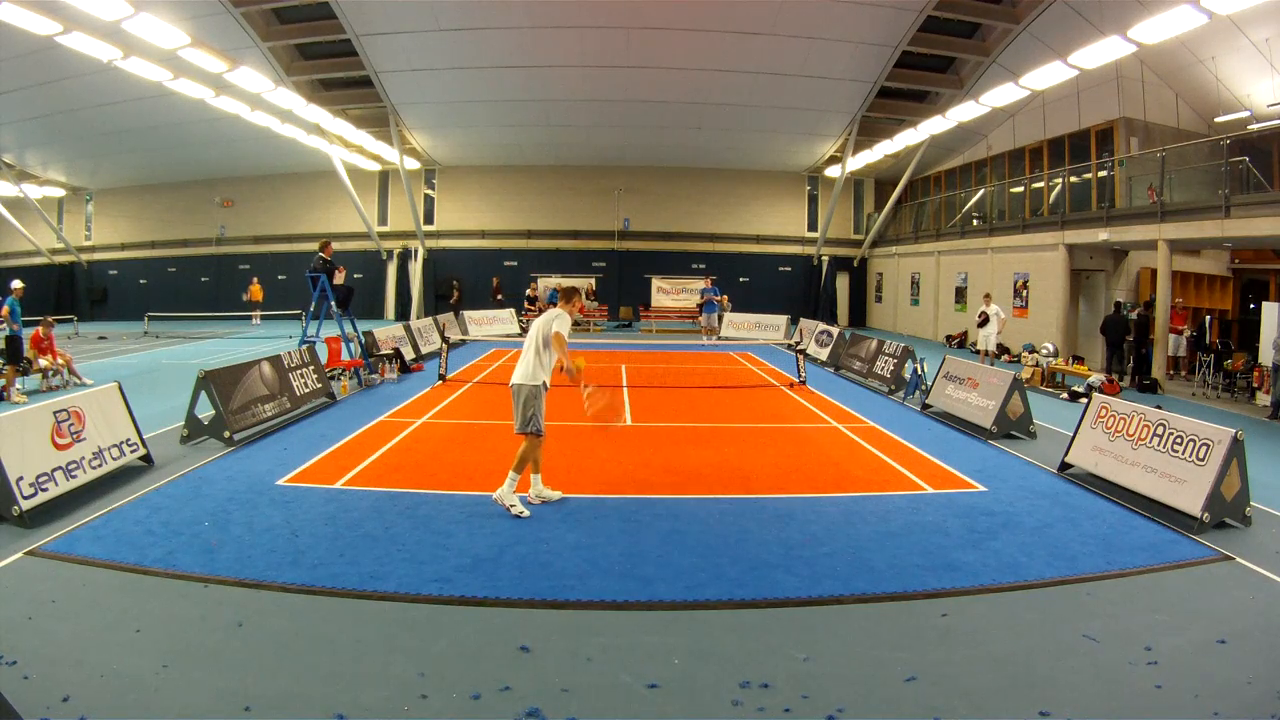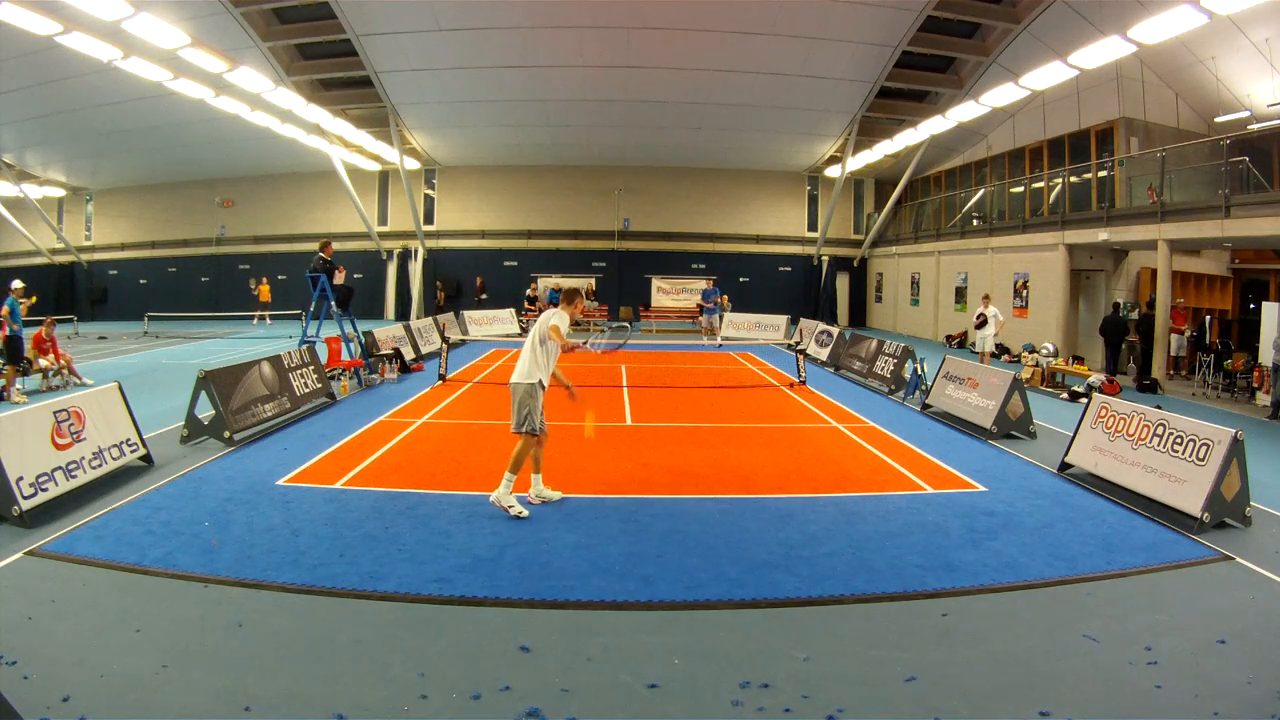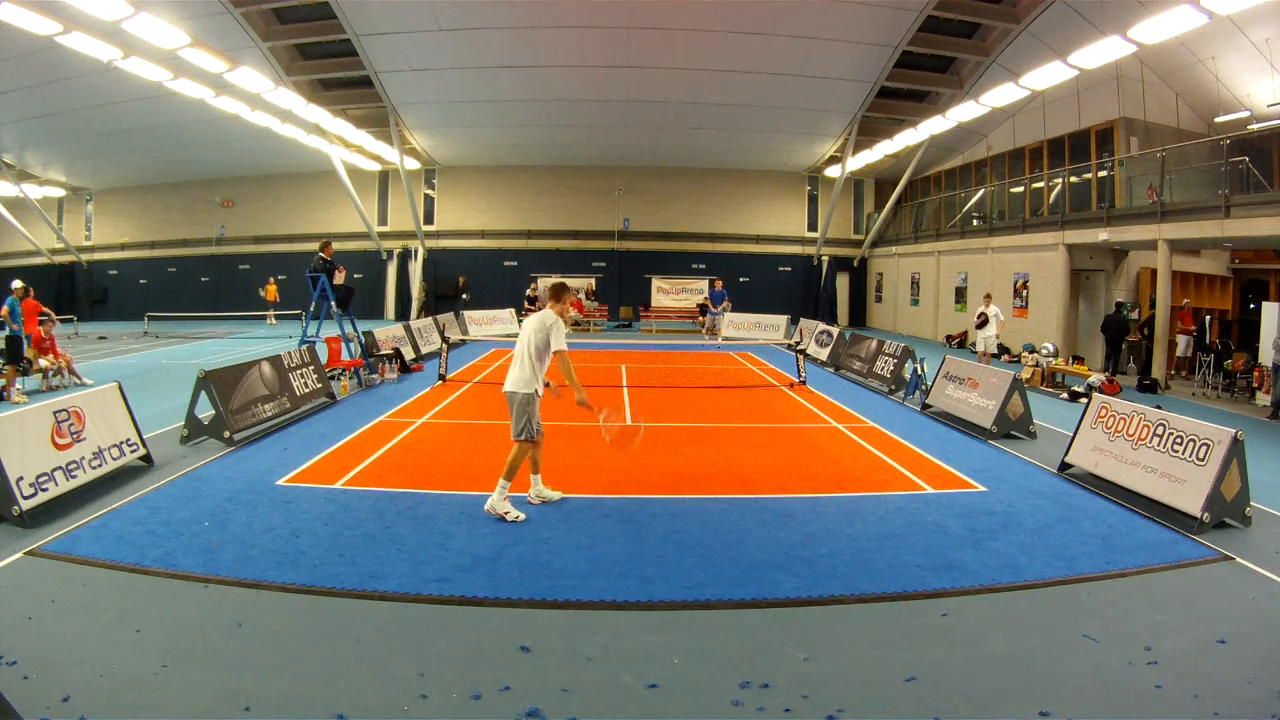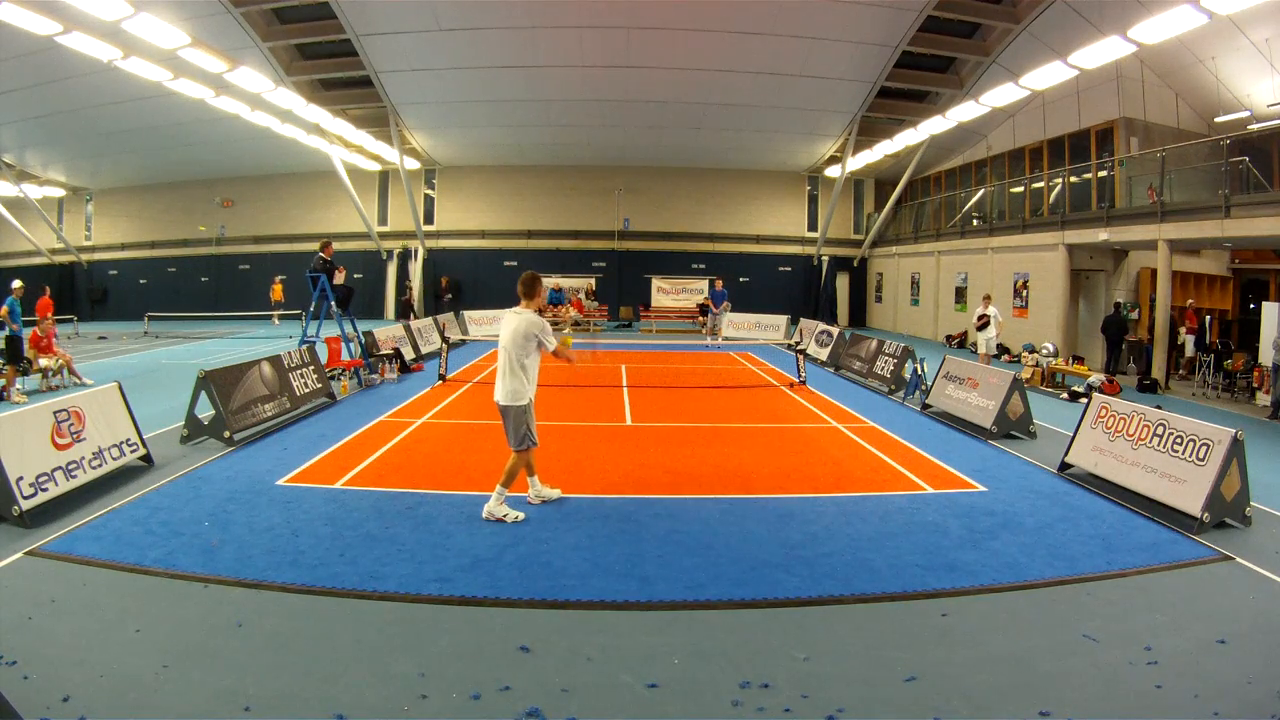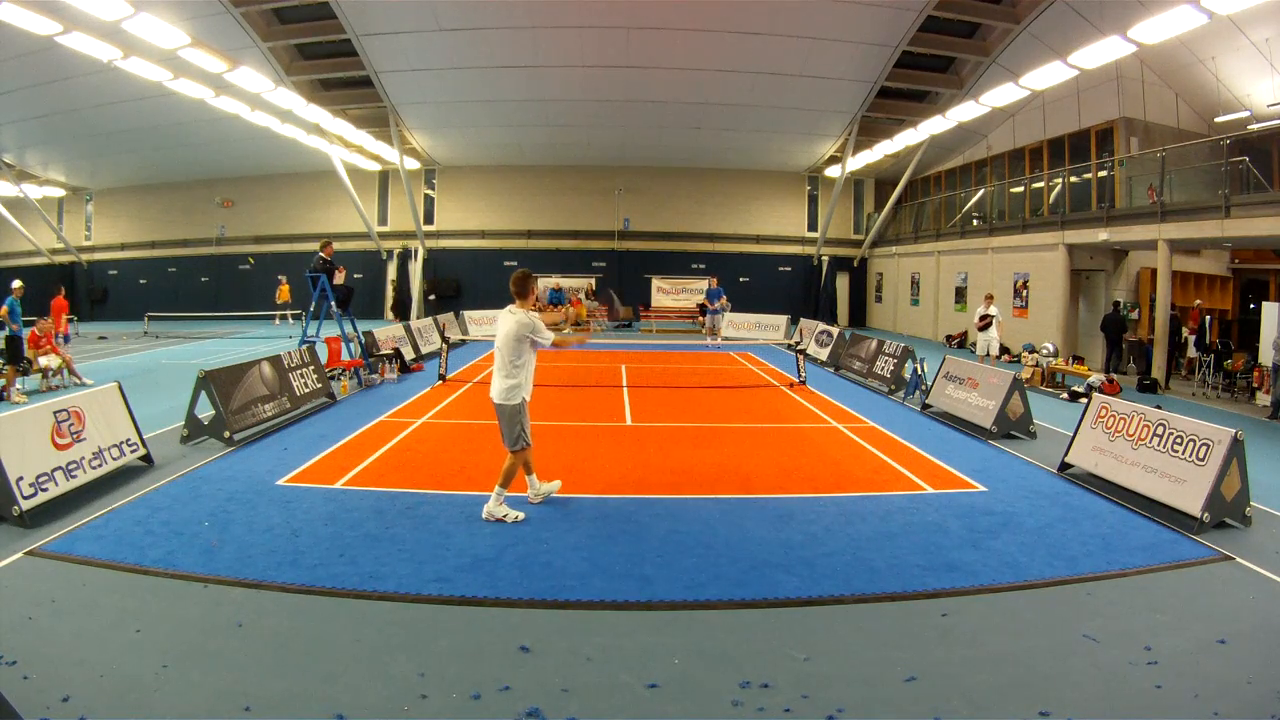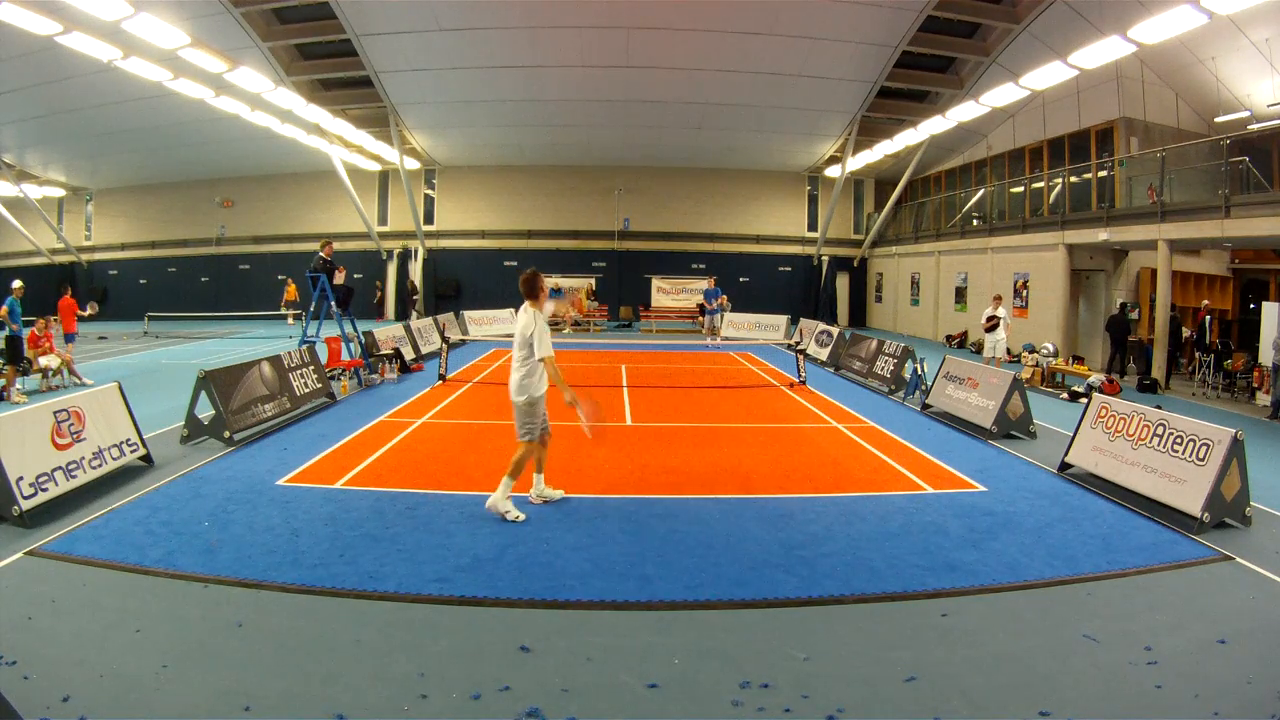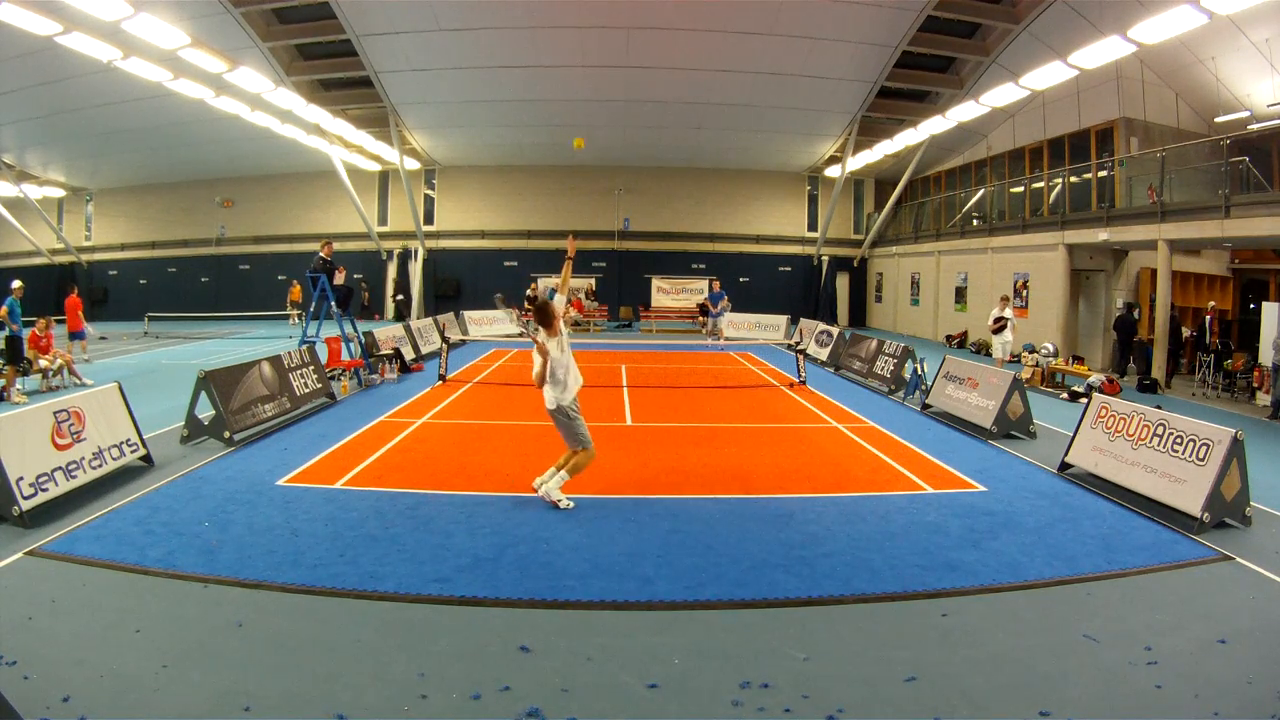
dt=0.4s
person 1, frame 1
left shoulder: (546, 317)
right shoulder: (562, 316)
right elbow: (557, 337)
left wrist: (564, 362)
right wrist: (568, 362)
left hip: (528, 381)
right hip: (531, 383)
left knee: (538, 436)
right knee: (532, 436)
left ankle: (536, 490)
right ankle: (506, 491)
person 1, frame 2
left shoulder: (552, 316)
right shoulder: (559, 315)
right elbow: (554, 330)
left wrist: (567, 384)
right wrist: (563, 342)
left hip: (532, 382)
right hip: (528, 382)
left knee: (540, 436)
right knee: (528, 436)
left ankle: (537, 489)
right ankle: (503, 492)
person 1, frame 3
left shoulder: (533, 318)
right shoulder: (554, 322)
right elbow: (561, 357)
left wrist: (546, 382)
right wrist: (577, 389)
left hip: (519, 385)
right hip: (524, 388)
left knee: (536, 438)
right knee: (523, 443)
left ankle: (537, 490)
right ankle: (497, 499)
person 1, frame 4
left shoulder: (510, 316)
right shoulder: (536, 323)
right elbow: (556, 351)
left wrist: (560, 346)
right wrist: (570, 356)
left hip: (506, 393)
right hip: (517, 397)
left knee: (525, 445)
right knee: (522, 451)
left ankle: (536, 490)
right ankle: (494, 505)
person 1, frame 5
left shoulder: (509, 313)
right shoulder: (527, 323)
right elbow: (557, 342)
right wrist: (579, 339)
left hip: (508, 392)
right hip: (512, 395)
left knee: (524, 442)
right knee: (518, 450)
left ankle: (535, 488)
right ankle: (494, 506)
person 1, frame 6
left shoulder: (529, 308)
right shoulder: (535, 323)
left elbow: (550, 301)
right elbow: (548, 362)
right wrist: (565, 390)
left hip: (533, 389)
right hip: (528, 391)
left knee: (544, 436)
right knee: (530, 444)
left ankle: (539, 489)
right ankle: (500, 497)
person 1, frame 7
left shoulder: (556, 326)
right shoulder: (543, 347)
left elbow: (563, 286)
right elbow: (539, 383)
left wrist: (570, 256)
right wrist: (542, 357)
left hip: (568, 400)
right hip: (561, 404)
left knee: (578, 450)
right knee: (587, 453)
left ankle: (545, 480)
right ankle: (551, 487)
